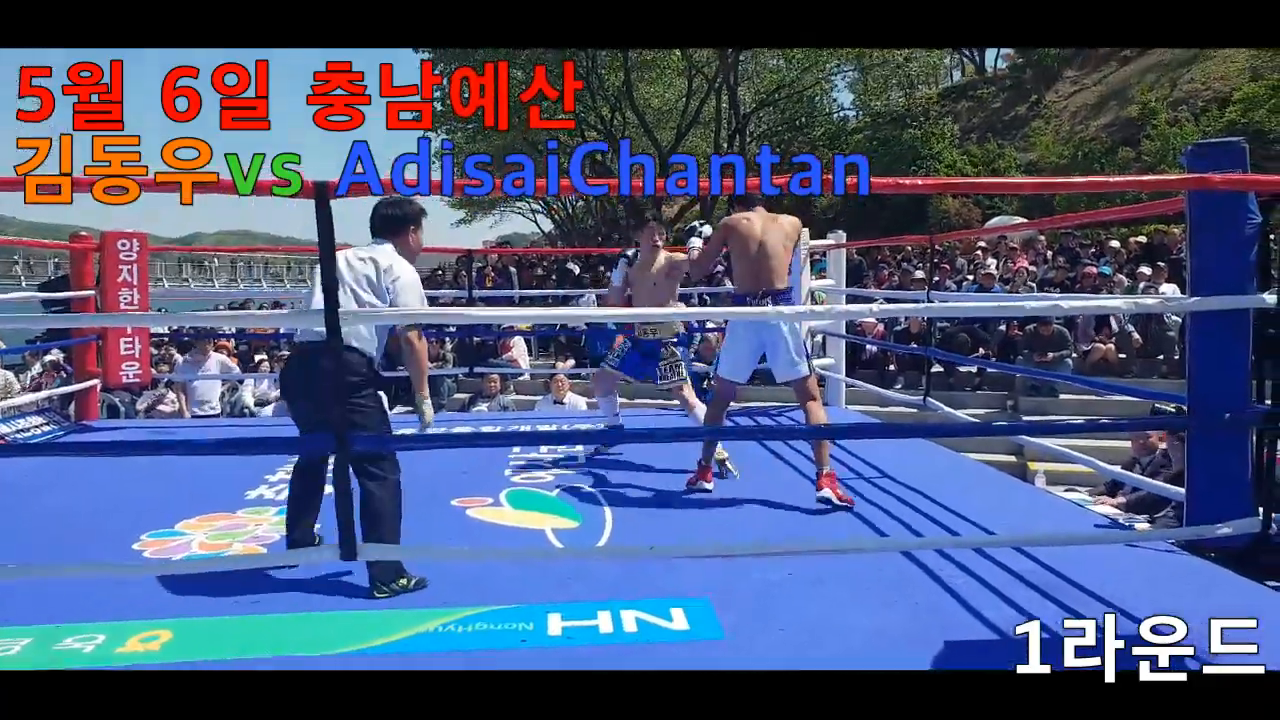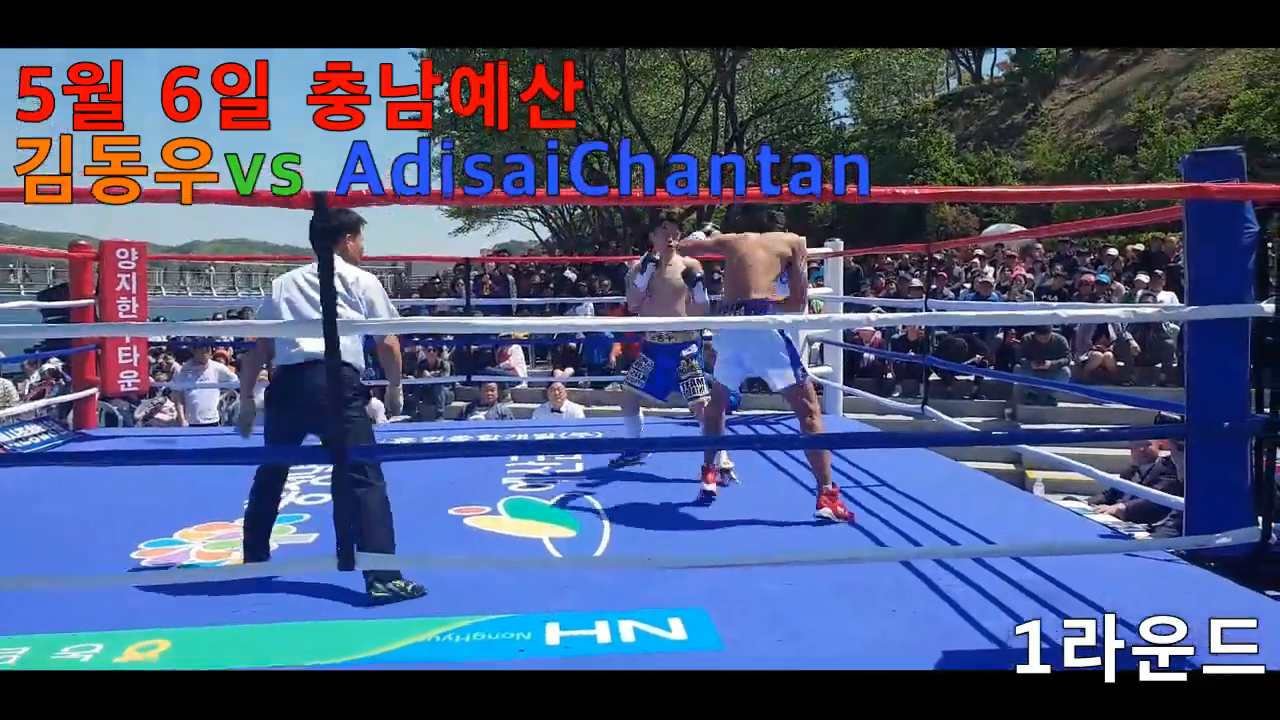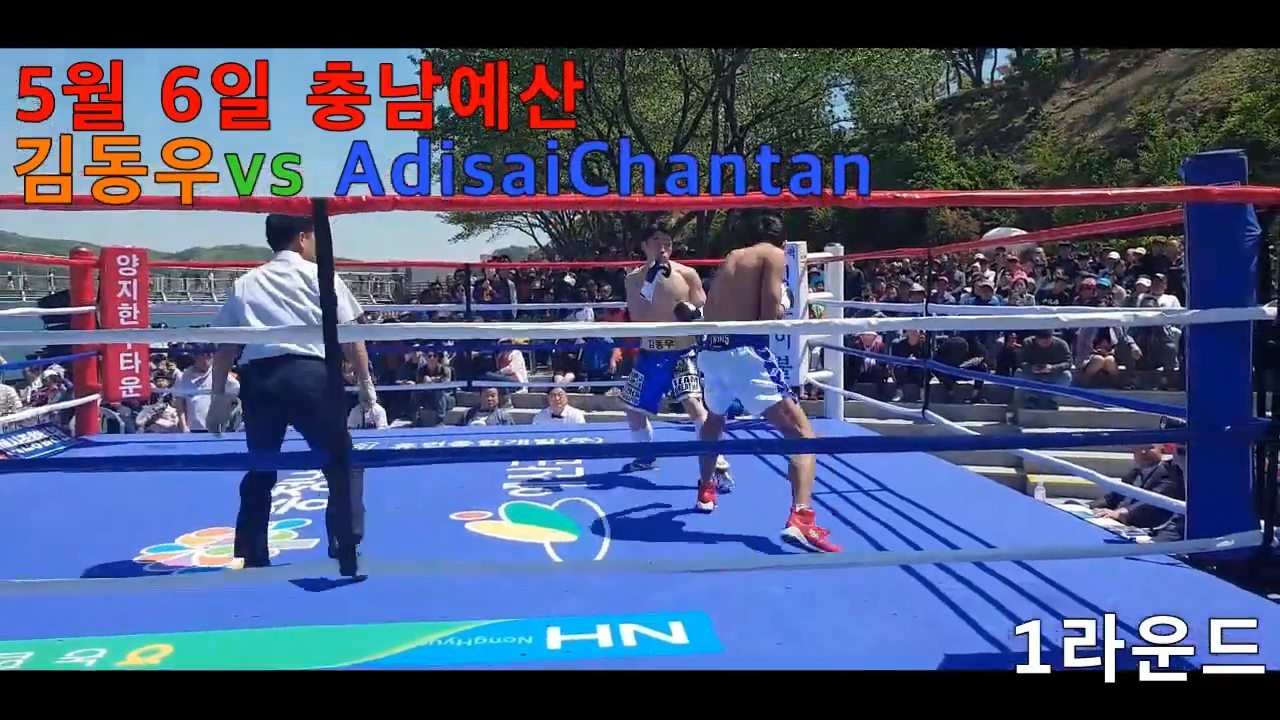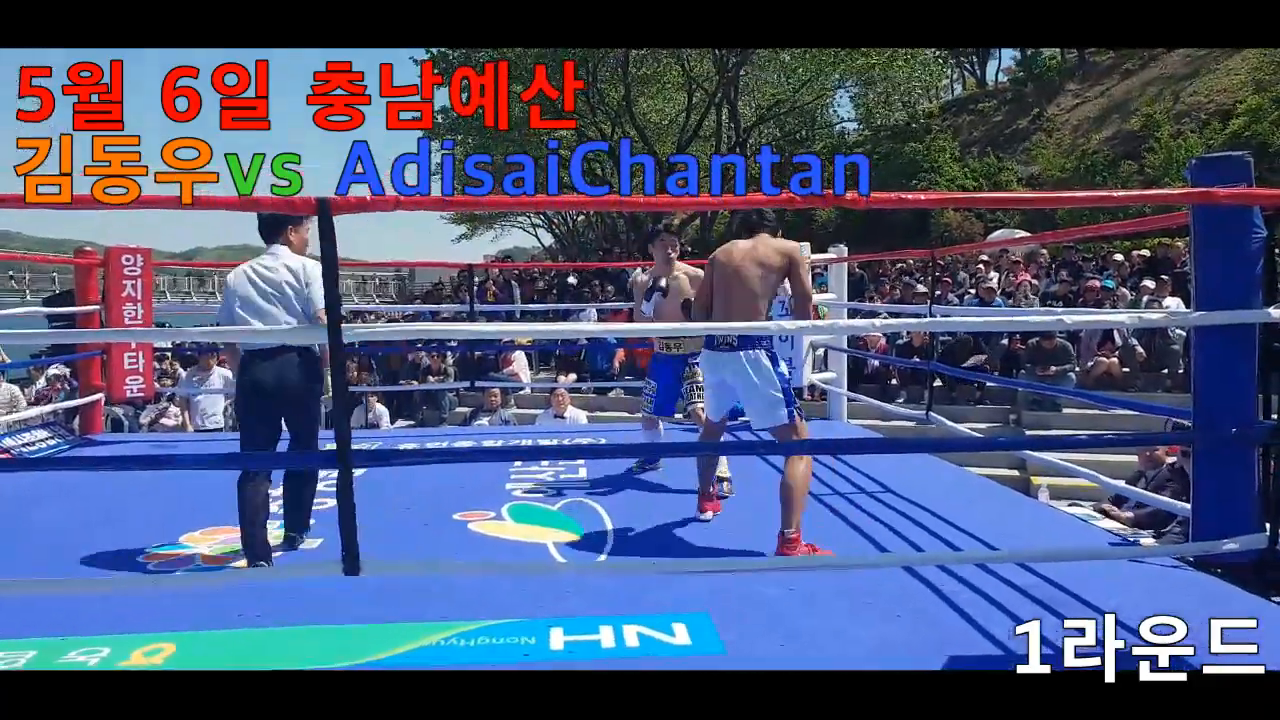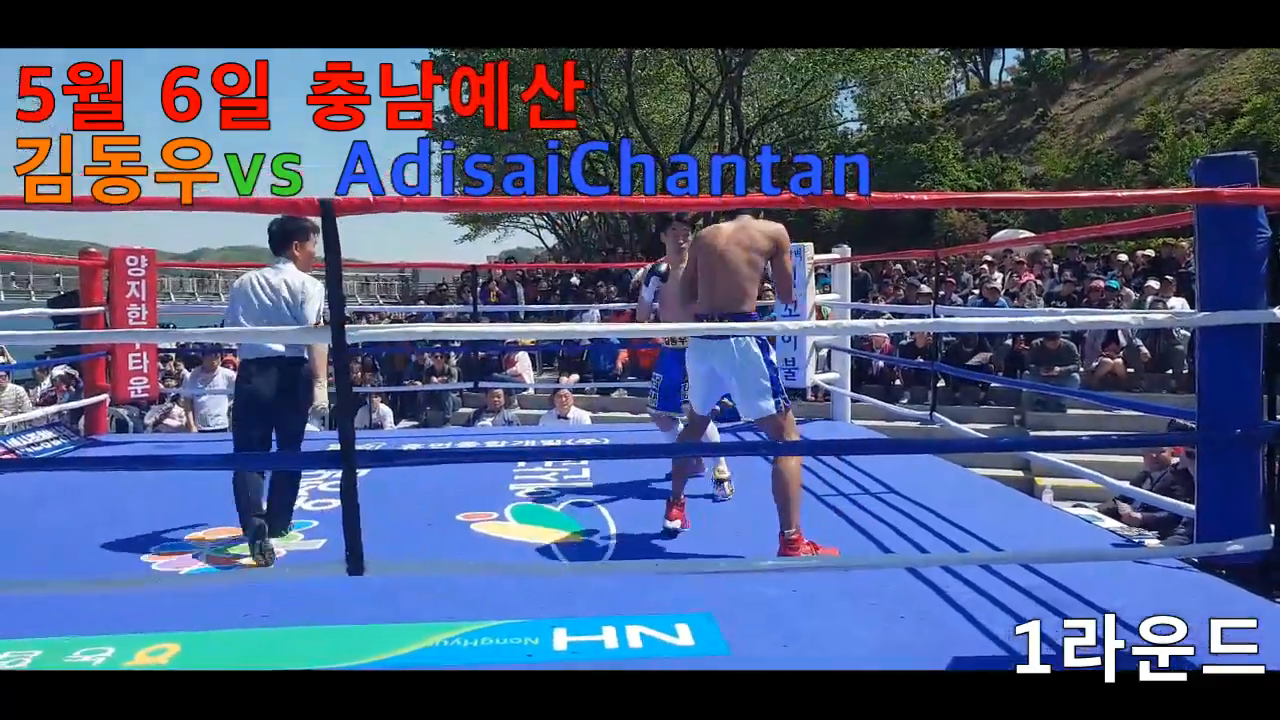
dt=0.2s
person 1, frame 1
left shoulder: (337, 260)
right shoulder: (399, 270)
left elbow: (306, 321)
right elbow: (411, 337)
right wrist: (422, 397)
left hip: (305, 365)
right hip: (348, 368)
left knee: (314, 452)
right knee: (380, 469)
left ankle: (300, 534)
right ankle: (388, 575)
person 1, frame 2
left shoulder: (284, 283)
right shoulder: (360, 280)
left elbow: (257, 349)
right elbow: (388, 341)
left wrist: (246, 400)
right wrist: (395, 387)
left hip: (286, 384)
right hip: (336, 382)
left knee: (272, 468)
right knee: (364, 478)
left ankle: (255, 552)
right ankle: (382, 574)
person 1, frame 3
left shoulder: (245, 283)
right shoulder: (319, 276)
left elbow: (225, 346)
left wrist: (218, 399)
right wrist: (366, 382)
left hip: (261, 379)
right hip: (310, 375)
left knee: (261, 470)
right knee: (342, 466)
left ankle: (252, 555)
right ankle: (345, 551)
person 1, frame 4
left shoulder: (238, 276)
right shoulder: (308, 268)
right elbow: (321, 322)
left wrist: (240, 374)
right wrist: (329, 371)
left hip: (254, 370)
right hip: (298, 367)
left knee: (255, 464)
right knee: (304, 452)
left ankle: (258, 552)
right ankle: (294, 531)
person 1, frame 5
left shoulder: (244, 282)
right shoulder: (308, 285)
left elbow: (233, 329)
right elbow: (314, 338)
right wrist: (320, 385)
left hip: (251, 376)
right hip: (289, 376)
left knee: (249, 458)
right knee: (288, 452)
left ankle: (255, 528)
right ankle: (277, 523)
person 2, frame 1
left shoulder: (732, 224)
right shoulder: (792, 224)
left elbow: (698, 271)
left hip: (744, 316)
right hip: (781, 314)
left knee: (720, 396)
right knee: (809, 398)
left ankle: (704, 472)
right ankle: (825, 480)
person 2, frame 2
left shoulder: (732, 241)
right shoulder: (794, 243)
left elbow: (685, 247)
right elbow: (799, 303)
left wrist: (705, 234)
left hip: (727, 328)
right hip: (761, 328)
left knee: (719, 399)
right knee: (809, 410)
left ankle: (708, 475)
right ankle: (827, 497)
person 2, frame 3
left shoulder: (728, 260)
right shoulder: (773, 255)
right elbow: (771, 315)
right wrist: (782, 304)
left hip: (710, 352)
right hip: (745, 351)
left knee: (715, 421)
right knee: (802, 432)
left ankle: (706, 490)
right ankle: (800, 518)
person 2, frame 4
left shoulder: (720, 254)
right shoulder: (788, 250)
left elbow: (698, 314)
right elbow: (804, 313)
left hip: (713, 351)
right hip: (752, 351)
left knee: (713, 428)
left ankle: (706, 500)
right ankle: (790, 542)
person 2, frame 5
left shoulder: (703, 237)
right shoulder: (773, 232)
left elbow: (688, 298)
right elbow: (786, 296)
left hip: (701, 342)
right hip: (740, 341)
left knee: (695, 425)
right knee: (786, 439)
left ankle: (675, 506)
right ankle: (792, 542)
person 3, frame 1
left shoulder: (673, 261)
right shoulder: (630, 264)
right elbow: (613, 301)
left wrist: (696, 241)
right wrist: (619, 269)
left hip: (669, 337)
right hip: (638, 336)
left knee: (684, 394)
right knee: (601, 379)
left ankle: (718, 453)
right ankle: (614, 429)
person 3, frame 2
left shoulder: (690, 265)
right shoulder: (639, 268)
left elbow: (704, 309)
right elbow: (633, 307)
left wrist: (699, 287)
right wrist: (644, 273)
left hip: (685, 343)
right hip: (653, 343)
left knee: (699, 404)
right knee: (628, 395)
left ankle: (722, 463)
right ankle: (636, 448)
person 3, frame 3
left shoulder: (687, 274)
right shoulder: (634, 278)
right elbow: (636, 316)
left wrist: (693, 314)
right wrist: (650, 281)
left hip: (682, 351)
right hip: (650, 352)
left knee: (692, 404)
right knee: (634, 410)
left ankle: (719, 466)
right ankle: (646, 457)
person 3, frame 4
left shoulder: (695, 276)
right shoulder: (641, 282)
right elbow: (641, 324)
right wrist: (649, 299)
left hip: (692, 354)
right hip: (662, 355)
left knee: (699, 412)
right knee: (650, 415)
left ankle: (722, 473)
right ankle: (653, 456)
person 3, frame 5
right shoulder: (655, 270)
right elbow: (642, 315)
right wrist: (649, 285)
right hip: (669, 350)
right knee: (660, 412)
left ankle: (722, 474)
right ankle: (692, 460)
